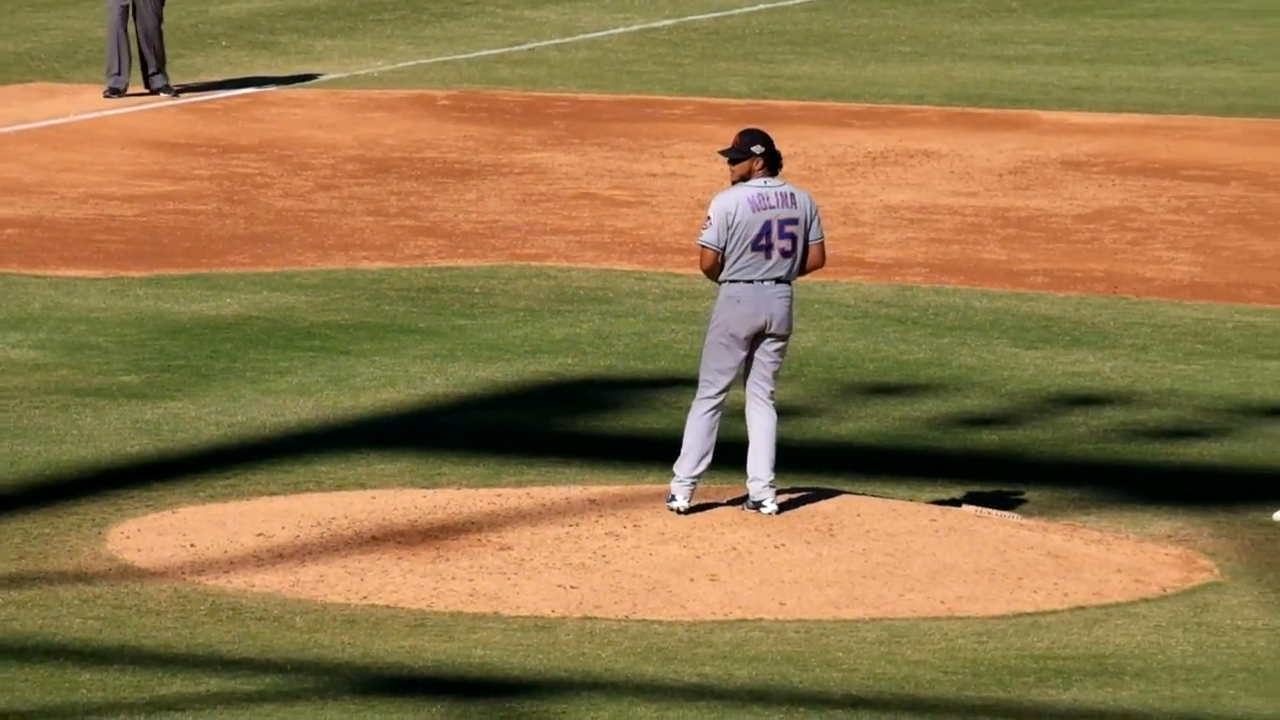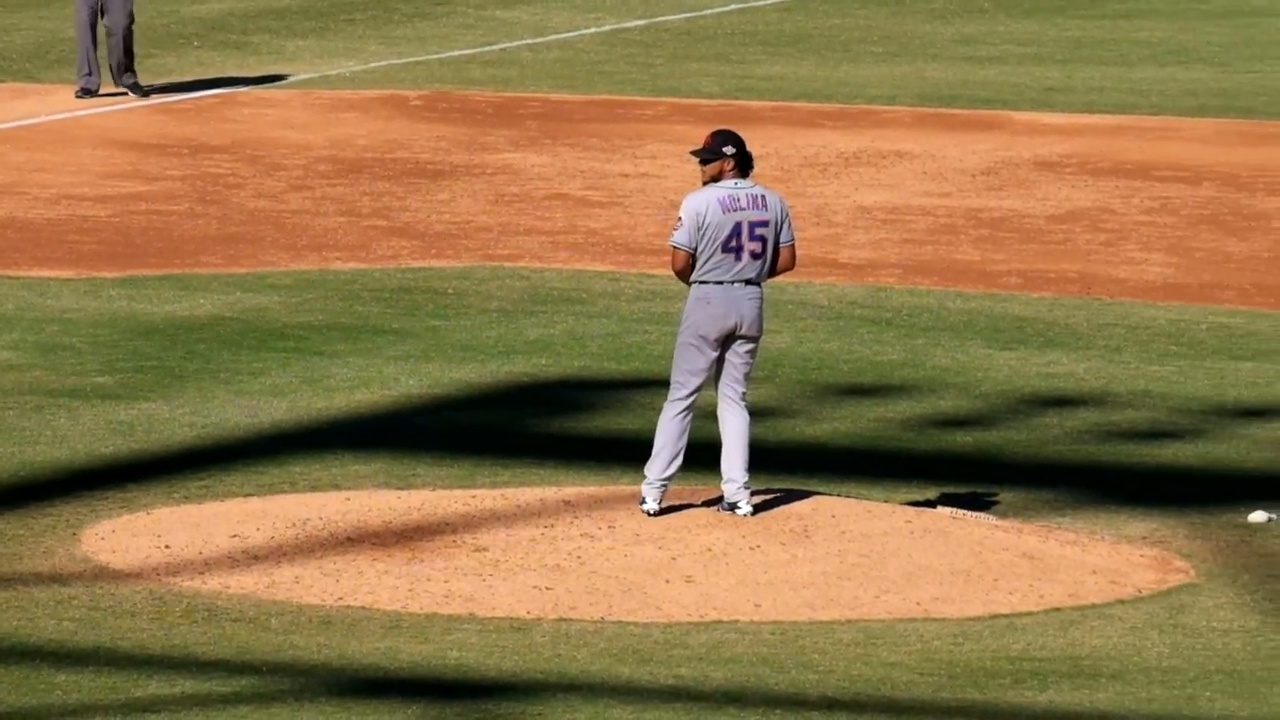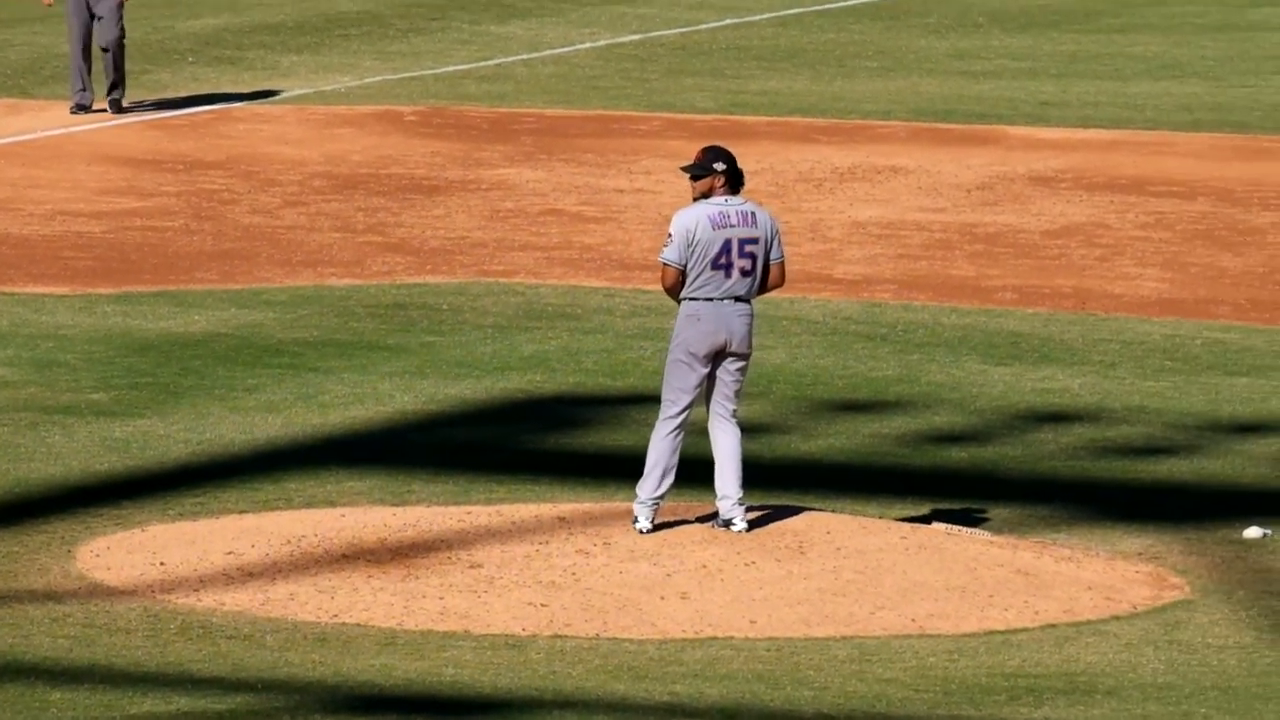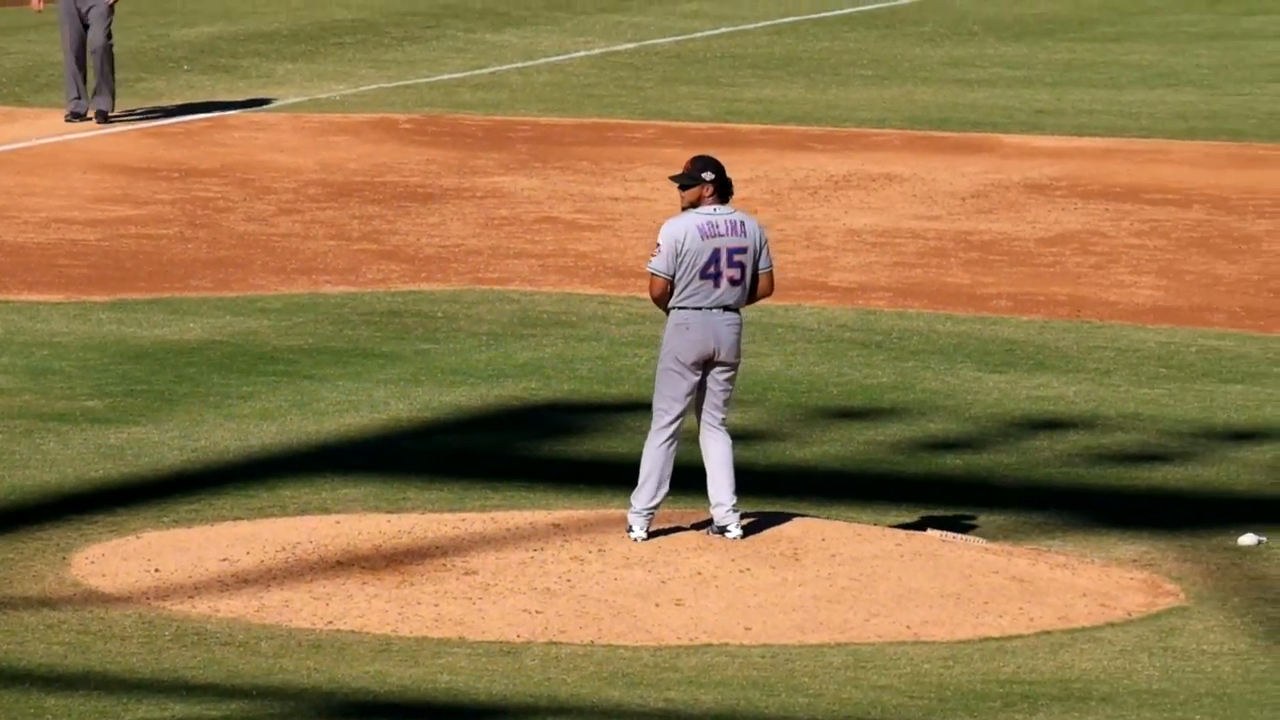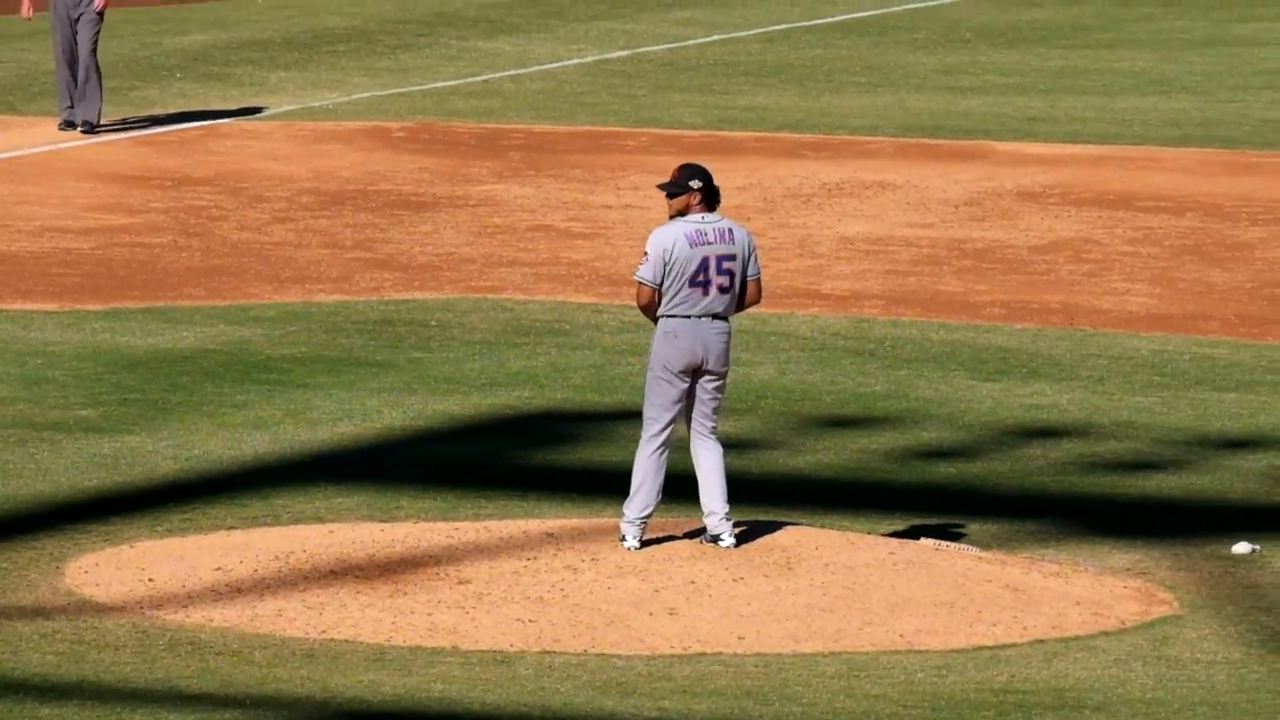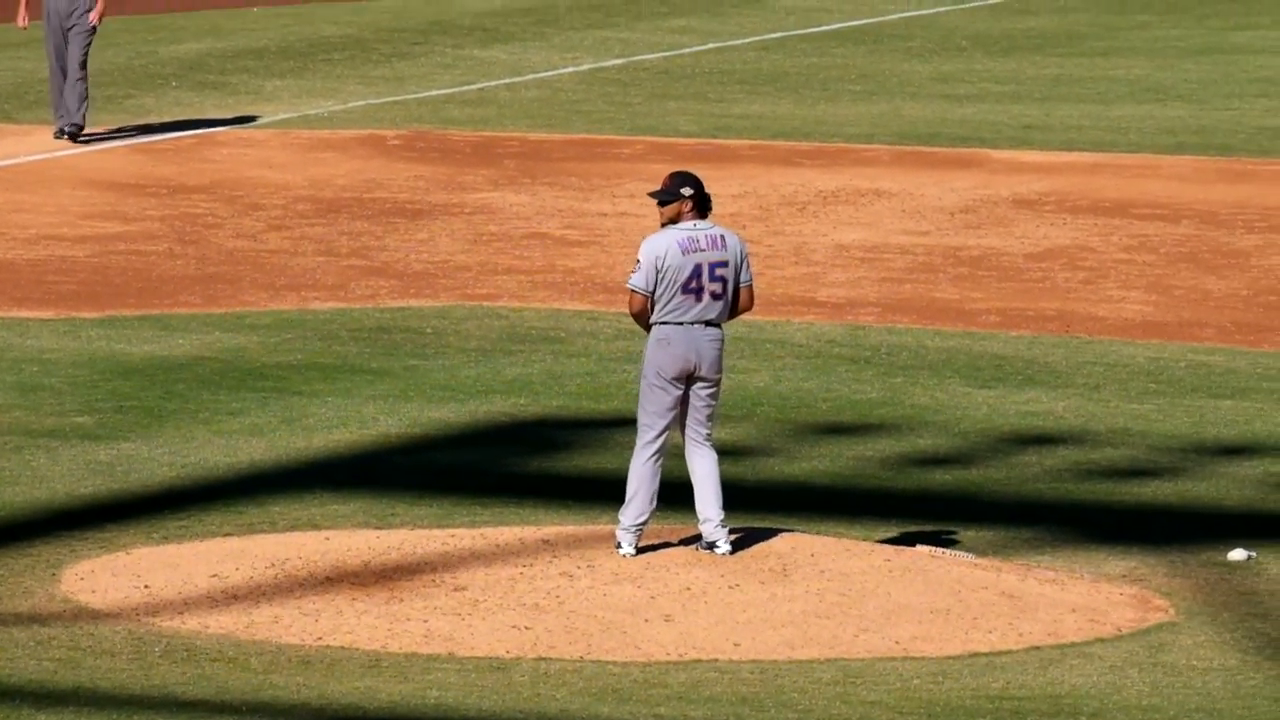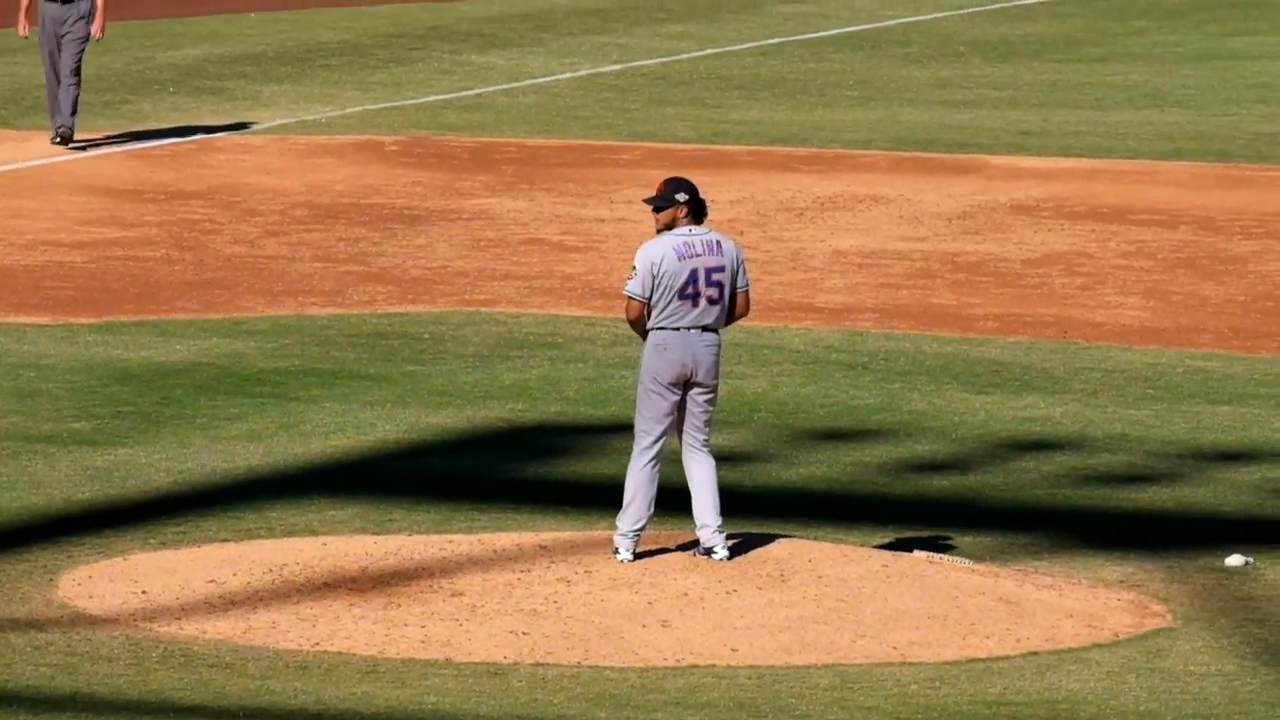
dt=0.1s
person 1, frame 1
left shoulder: (727, 200)
right shoulder: (802, 200)
left elbow: (708, 261)
right elbow: (816, 258)
left wrist: (731, 279)
left hip: (737, 300)
right hip: (780, 302)
left knee: (710, 395)
right knee: (762, 397)
left ankle: (682, 487)
right ankle: (763, 492)
person 1, frame 2
left shoulder: (698, 201)
right shoulder: (773, 202)
left elbow: (680, 263)
right elbow: (786, 261)
left wrist: (699, 282)
left hip: (707, 302)
right hip: (750, 303)
left knee: (681, 397)
right knee: (733, 399)
left ankle: (653, 490)
right ankle: (737, 493)
person 1, frame 3
left shoulder: (688, 218)
right shoulder: (763, 218)
left elbow: (670, 279)
right elbow: (775, 278)
left wrist: (689, 299)
left hip: (697, 318)
right hip: (740, 320)
left knee: (672, 414)
right knee: (725, 416)
left ankle: (645, 509)
right ankle: (732, 509)
person 1, frame 4
left shoulder: (677, 227)
right shoulder: (751, 228)
left elbow: (657, 289)
right elbow: (765, 287)
left wrist: (675, 310)
left hip: (687, 327)
right hip: (729, 328)
left knee: (665, 424)
right knee: (715, 424)
left ankle: (640, 517)
right ankle: (727, 516)
person 1, frame 5
left shoulder: (665, 236)
right shoulder: (740, 235)
left elbow: (645, 298)
right elbow: (752, 295)
left wrist: (663, 319)
left hip: (675, 335)
right hip: (718, 337)
left knee: (655, 432)
right knee: (705, 433)
left ankle: (633, 527)
right ankle: (720, 525)
person 1, frame 6
left shoulder: (658, 243)
right shoulder: (732, 242)
left elbow: (637, 306)
right elbow: (745, 302)
left wrist: (654, 328)
left hip: (668, 341)
right hip: (711, 343)
left knee: (650, 439)
right knee: (700, 439)
left ankle: (629, 534)
right ankle: (715, 532)
person 1, frame 7
left shoulder: (653, 250)
right shoulder: (728, 248)
left elbow: (634, 312)
right elbow: (741, 307)
left wrist: (651, 335)
left hip: (665, 347)
right hip: (708, 349)
left knee: (647, 445)
right knee: (698, 445)
left ankle: (627, 540)
right ankle: (713, 538)
